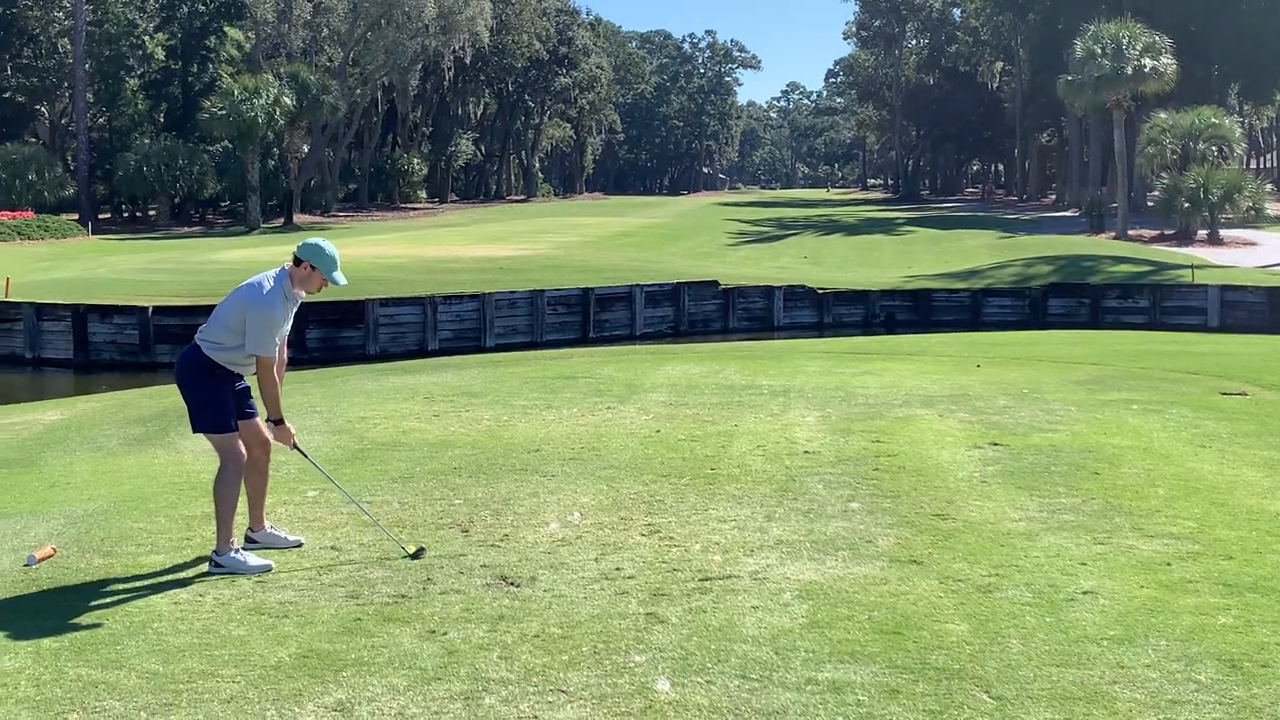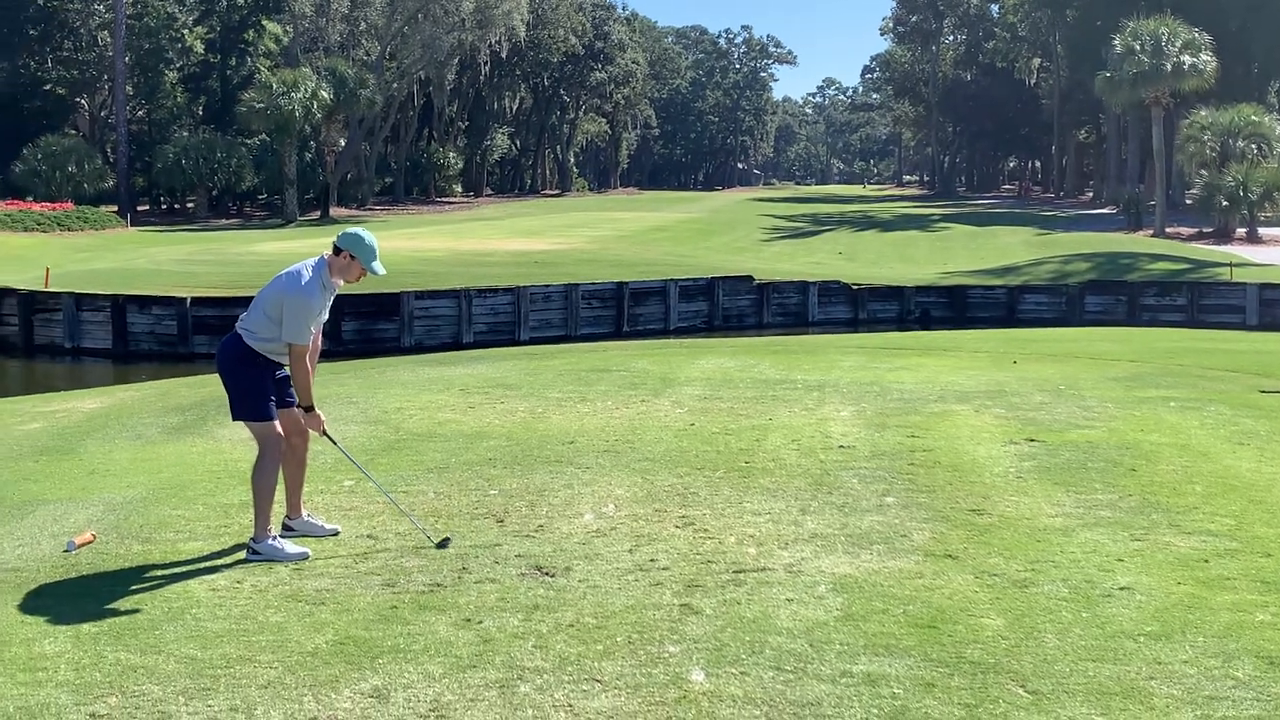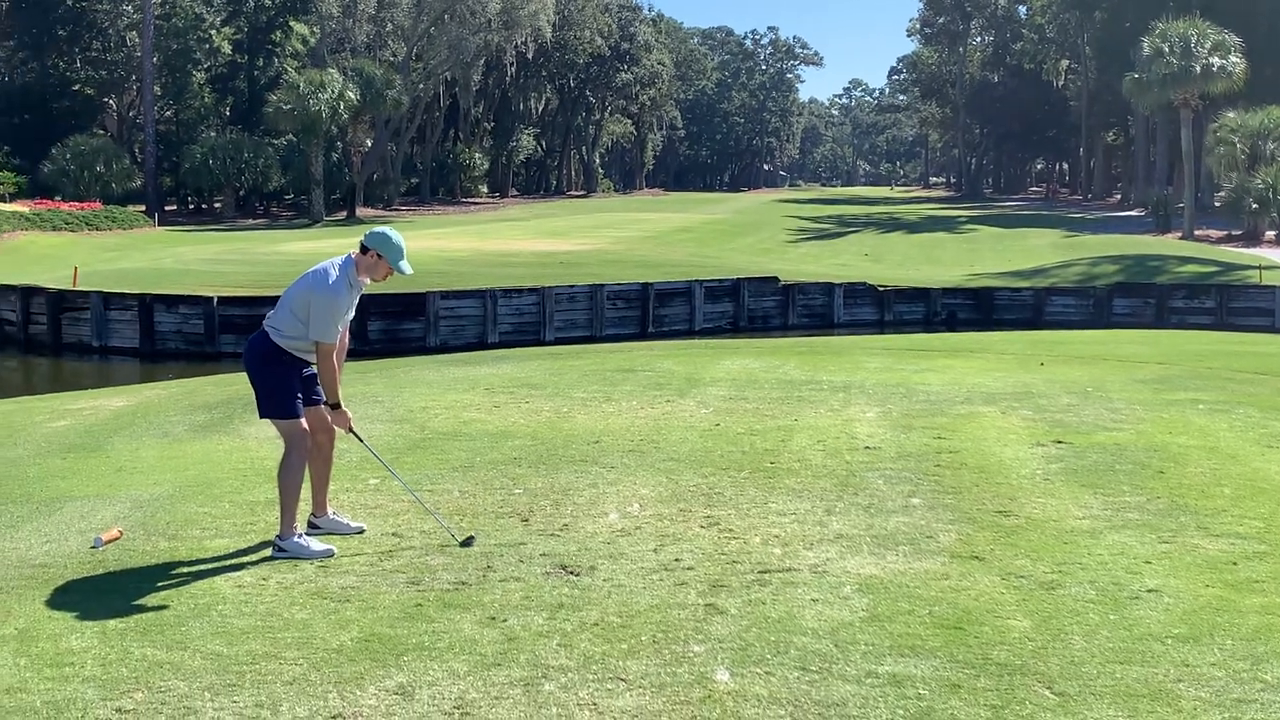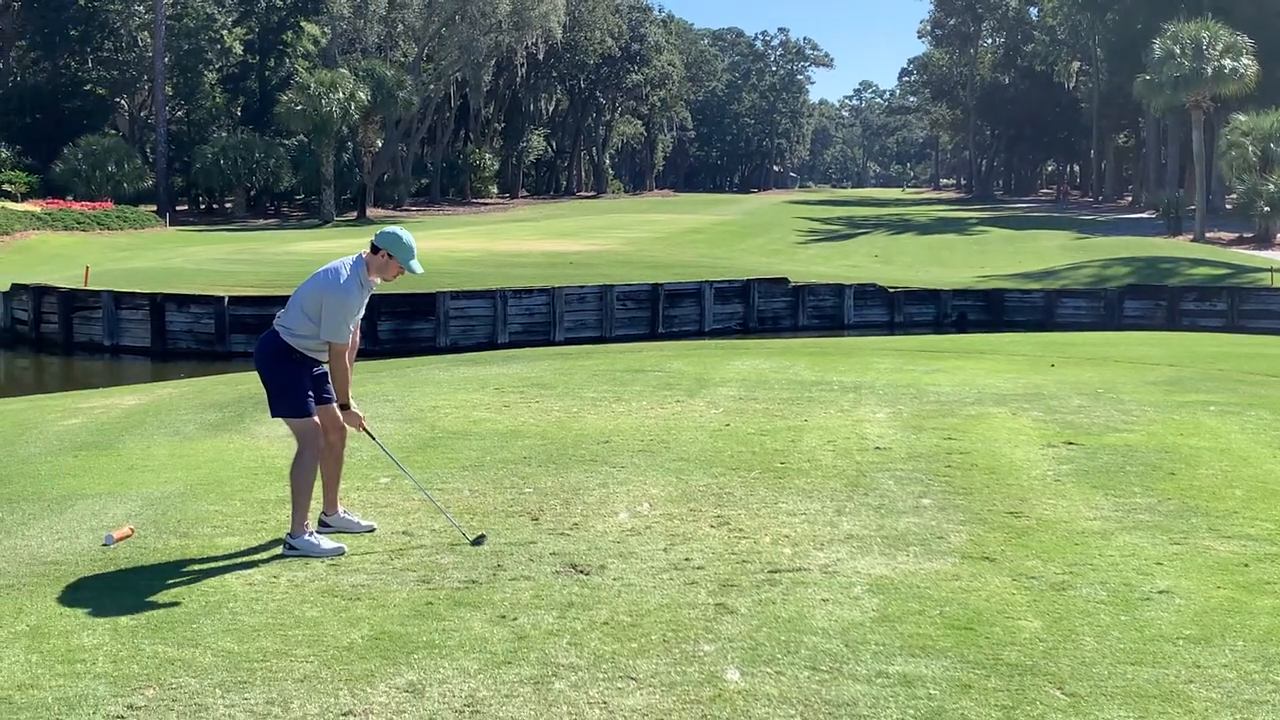
dt=0.4s
person 1, frame 1
left shoulder: (289, 291)
right shoulder: (267, 301)
left elbow: (280, 353)
right elbow: (266, 370)
left wrist: (273, 415)
right wrist: (278, 421)
left hip: (226, 371)
right hip: (202, 370)
left knee: (260, 445)
right knee: (235, 457)
left ankle: (258, 529)
right ankle: (224, 552)
person 1, frame 2
left shoulder: (327, 280)
right shoulder: (305, 290)
left elbow: (314, 341)
right elbow: (299, 357)
left wrist: (306, 400)
right wrist: (309, 408)
left hip: (267, 359)
right hip: (243, 358)
left knee: (298, 435)
right knee: (273, 444)
left ankle: (295, 517)
right ankle: (261, 539)
person 1, frame 3
left shoulder: (354, 278)
right shoulder: (332, 288)
left elbow: (341, 338)
right elbow: (326, 355)
left wrist: (335, 394)
right wrist: (336, 405)
left hip: (294, 357)
right hip: (270, 356)
left knee: (324, 433)
right knee: (299, 442)
left ankle: (321, 515)
right ankle: (287, 537)
person 1, frame 4
left shoulder: (363, 276)
right shoulder: (343, 289)
left elbow: (353, 337)
right elbow: (338, 355)
left wrist: (346, 394)
right wrist: (346, 405)
left hip: (305, 356)
right hip: (281, 356)
left knee: (336, 431)
right knee: (312, 440)
left ankle: (331, 513)
right ankle: (298, 534)
